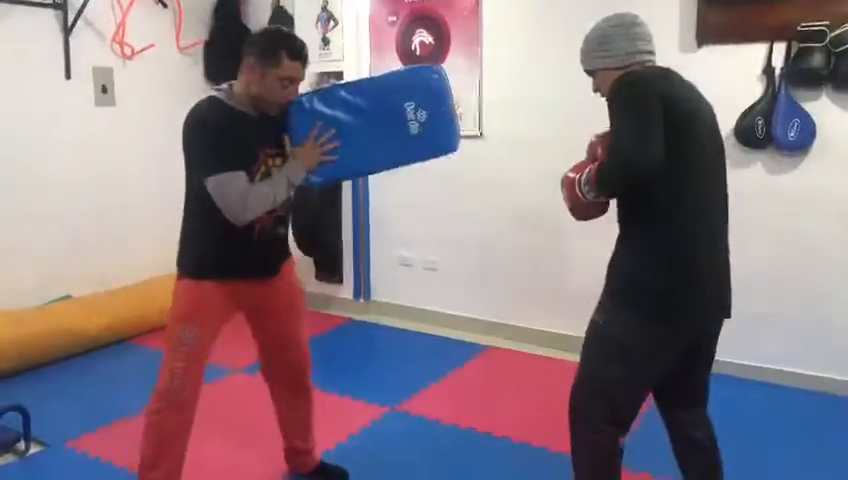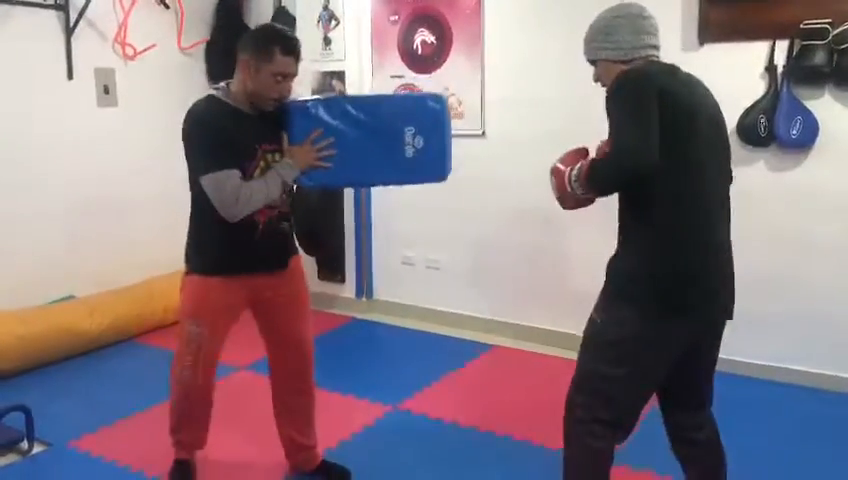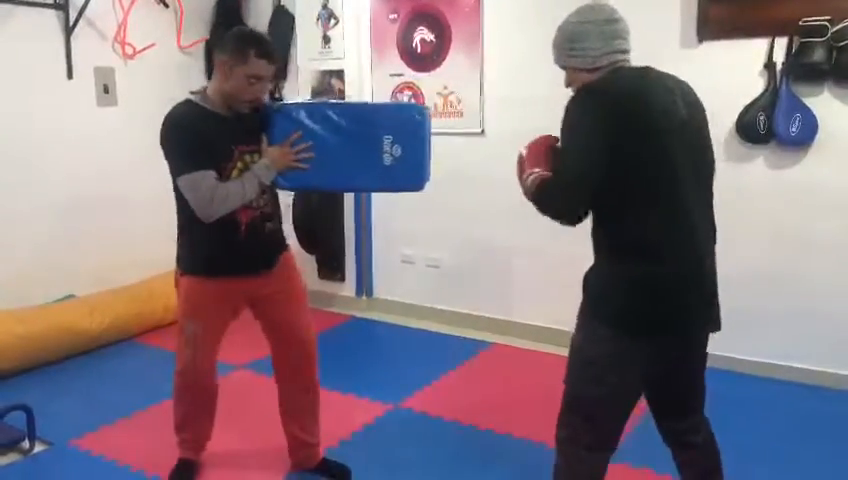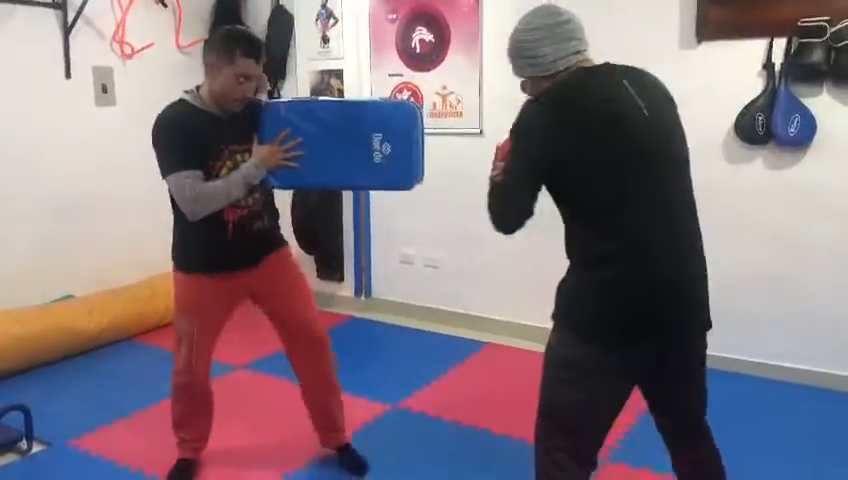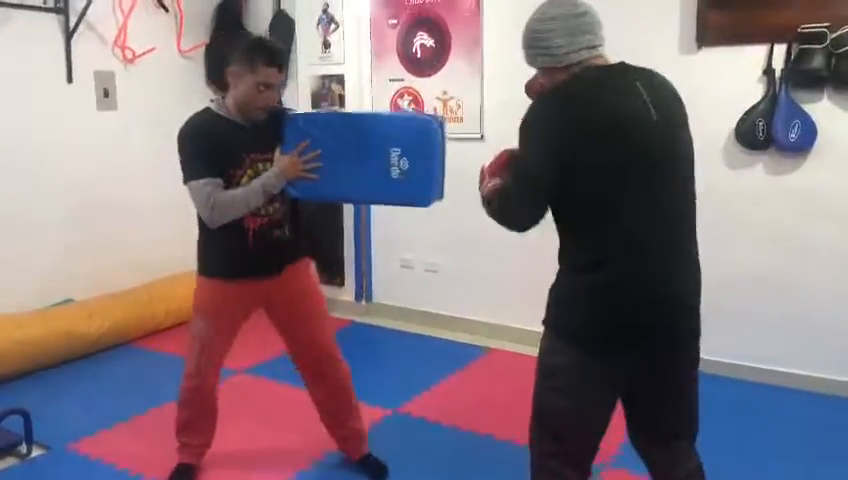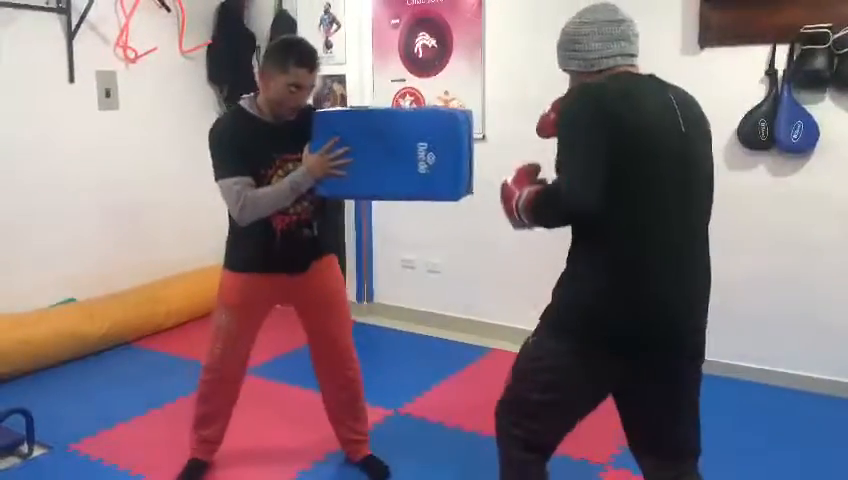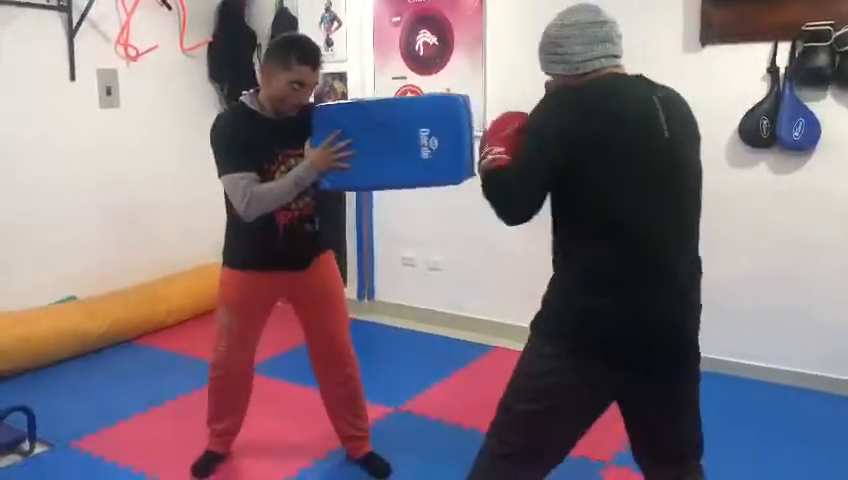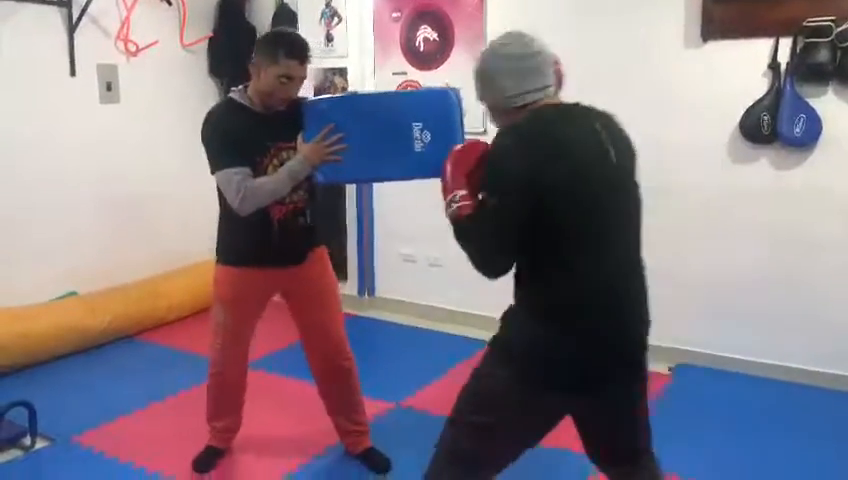
dt=0.2s
person 1, frame 1
left shoulder: (636, 90)
right shoulder: (687, 94)
left elbow: (637, 164)
left wrist: (589, 180)
left hip: (653, 282)
right hip: (705, 284)
left knee: (596, 408)
right knee: (686, 407)
person 1, frame 2
left shoulder: (636, 85)
right shoulder: (694, 90)
left elbow: (632, 163)
left wrist: (581, 176)
left hip: (652, 282)
right hip: (707, 282)
left knee: (593, 411)
right knee: (690, 410)
person 1, frame 3
left shoulder: (596, 102)
right shoulder: (678, 92)
left elbow: (570, 203)
left wrist: (535, 178)
left hip: (629, 295)
right hip: (691, 290)
left knee: (583, 434)
right knee: (683, 415)
person 1, frame 4
left shoulder: (546, 112)
right shoulder: (647, 87)
left elbow: (507, 215)
left wrist: (503, 169)
left hip: (605, 302)
right hip: (681, 292)
right knee: (685, 422)
person 1, frame 5
left shoulder: (556, 109)
right shoulder: (659, 91)
left elbow: (521, 210)
left wrist: (493, 186)
left hip: (592, 310)
right hip: (673, 304)
person 1, frame 6
left shoulder: (592, 104)
right shoulder: (685, 107)
left elbow: (577, 199)
left wrist: (522, 202)
left hip: (596, 314)
right hip: (676, 318)
left knee: (521, 432)
person 1, frame 7
left shoulder: (567, 107)
right shoulder: (674, 108)
left elbow: (514, 202)
left wrist: (494, 154)
left hip: (585, 323)
right hip: (669, 323)
person 1, frame 8
left shoulder: (518, 146)
right shoulder: (607, 130)
left elbow: (493, 257)
left wrist: (458, 196)
left hip: (545, 346)
right hip: (620, 340)
person 2, frame 1
left shoulder: (279, 115)
right shoulder: (207, 121)
right elbow: (239, 206)
right wrist: (297, 166)
left hip: (272, 267)
right hip: (209, 275)
left knee: (293, 367)
right knee: (177, 388)
person 2, frame 2
left shoulder: (280, 113)
right shoulder: (206, 119)
left elbow: (316, 170)
right elbow: (233, 202)
right wrist: (292, 165)
left hip: (279, 263)
right hip: (215, 269)
left knee: (296, 362)
right knee: (193, 374)
person 2, frame 3
left shoulder: (262, 115)
right shoulder: (183, 123)
left elbow: (300, 166)
right elbow: (208, 204)
right wrist: (269, 166)
left hip: (271, 260)
right hip: (207, 271)
left knee: (299, 355)
right knee: (194, 371)
person 2, frame 4
left shoulder: (257, 113)
right shoulder: (174, 124)
left elbow: (291, 167)
right elbow: (194, 202)
right wrist: (258, 165)
left hip: (268, 254)
right hip: (204, 268)
left knee: (312, 340)
right knee: (191, 367)
left ankle: (336, 438)
person 2, frame 5
left shoulder: (282, 123)
right shoulder: (199, 132)
left elbow: (313, 178)
right elbow: (212, 210)
right wrist: (277, 176)
left hip: (288, 264)
right hip: (225, 274)
left knee: (323, 357)
right knee: (200, 371)
person 2, frame 6
left shoulder: (316, 122)
right shoulder: (230, 130)
left elbow: (345, 176)
right elbow: (243, 208)
right wrist: (305, 175)
left hip: (313, 261)
right hip: (250, 268)
left knee: (340, 358)
right knee: (223, 363)
person 2, frame 7
left shoulder: (314, 119)
right shoulder: (231, 126)
left elbow: (346, 170)
right elbow: (248, 203)
right wrist: (309, 168)
left hip: (311, 258)
right hip: (250, 264)
left knee: (338, 354)
right knee: (230, 360)
left ankle: (358, 444)
right ankle: (219, 442)
person 2, frame 8
left shoulder: (302, 113)
right shoulder: (223, 121)
left elbow: (333, 166)
right elbow: (243, 198)
right wrist: (303, 162)
left hip: (305, 253)
right hip: (244, 261)
left knee: (333, 350)
right knee: (227, 356)
left ankle: (357, 439)
right ankle: (220, 437)
